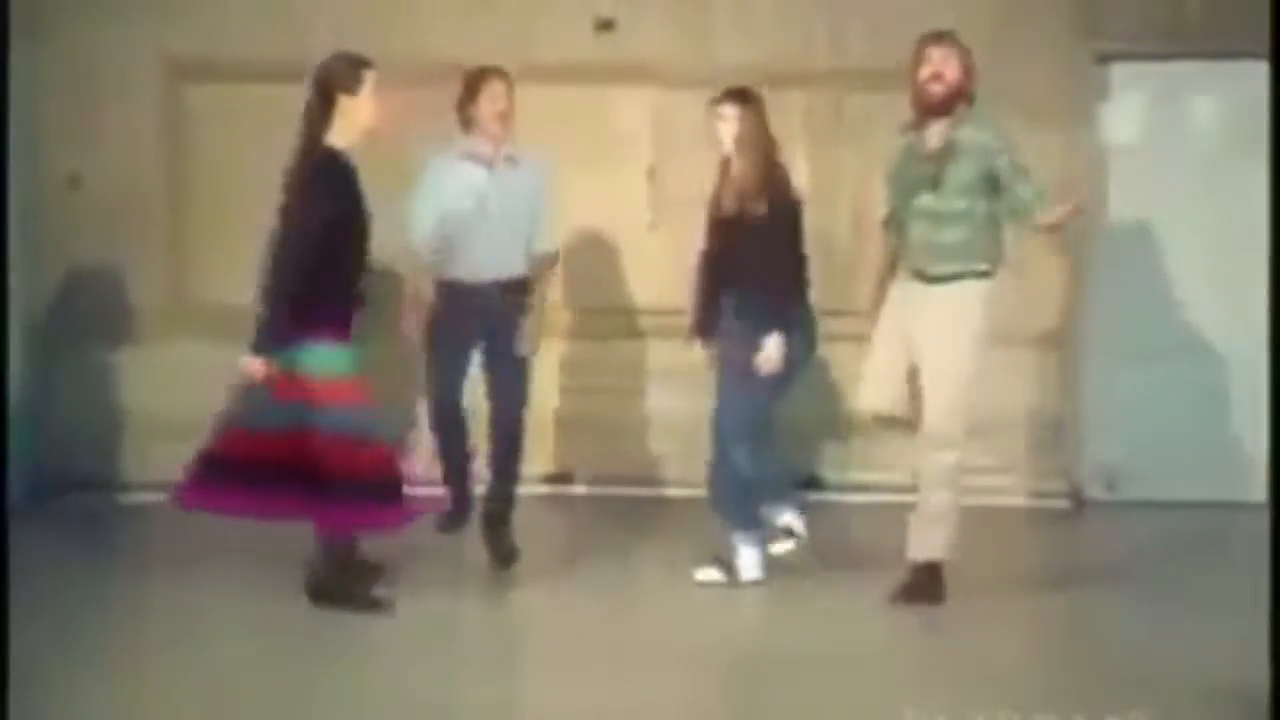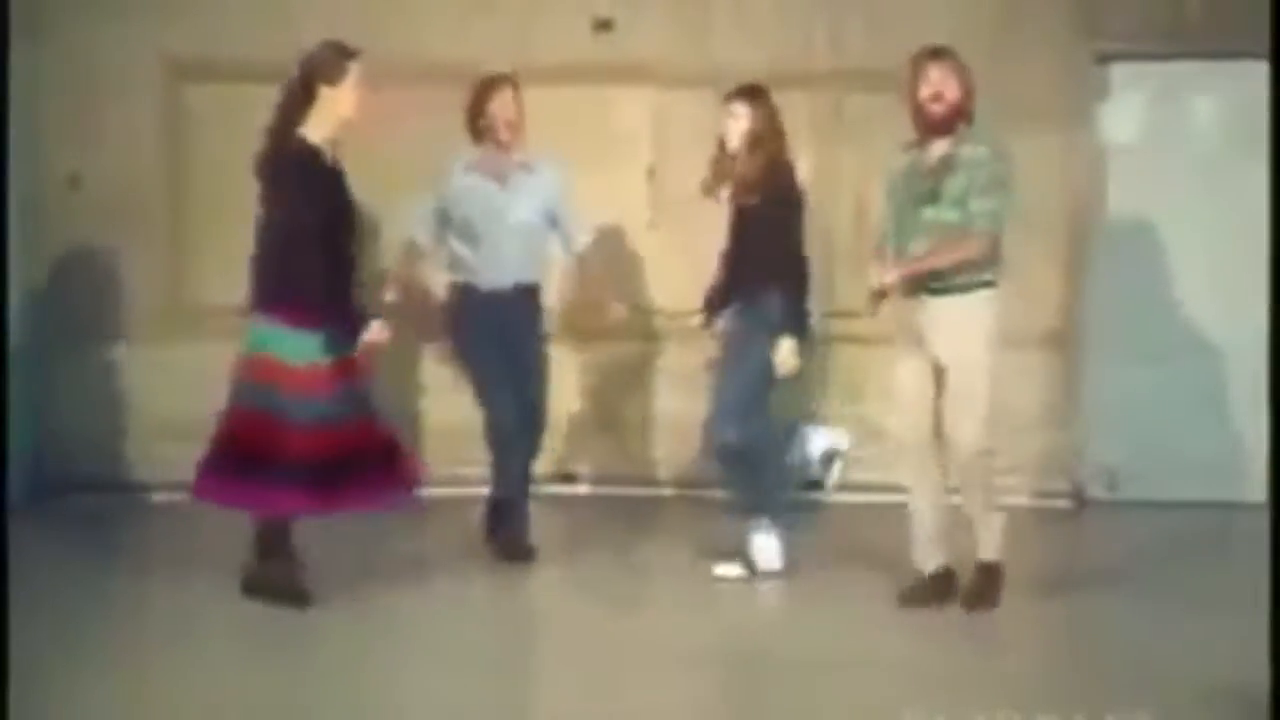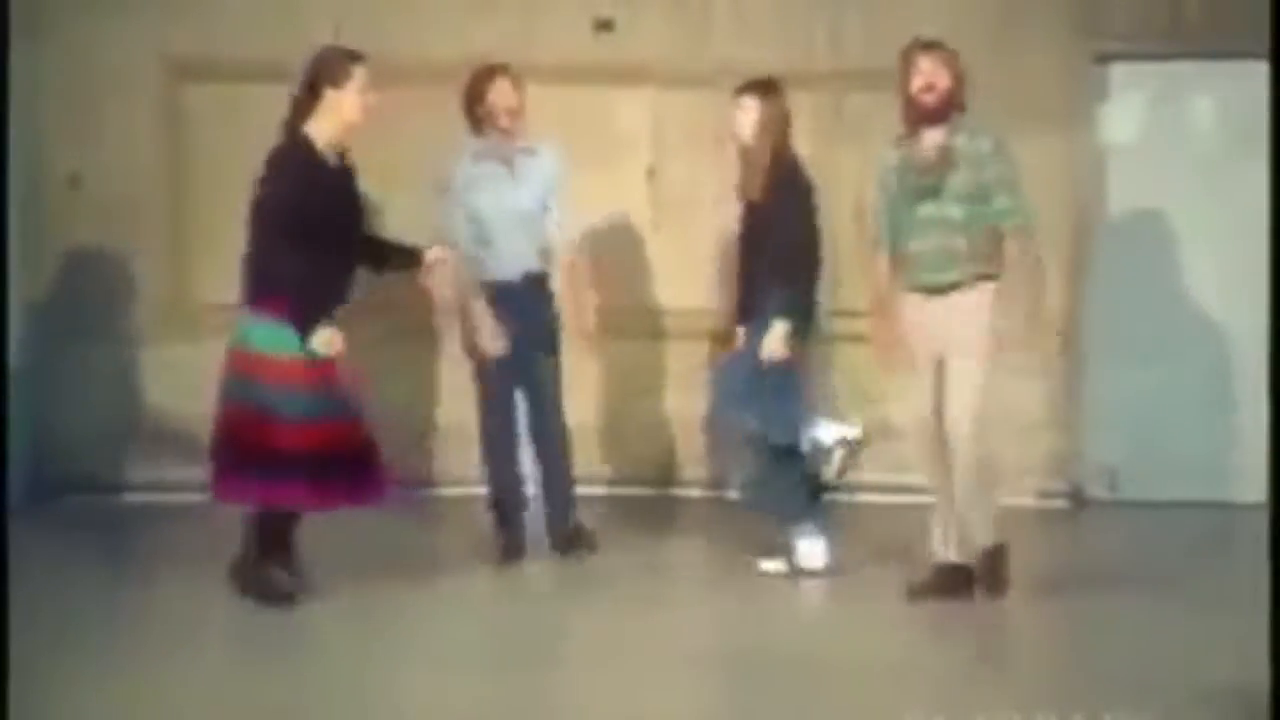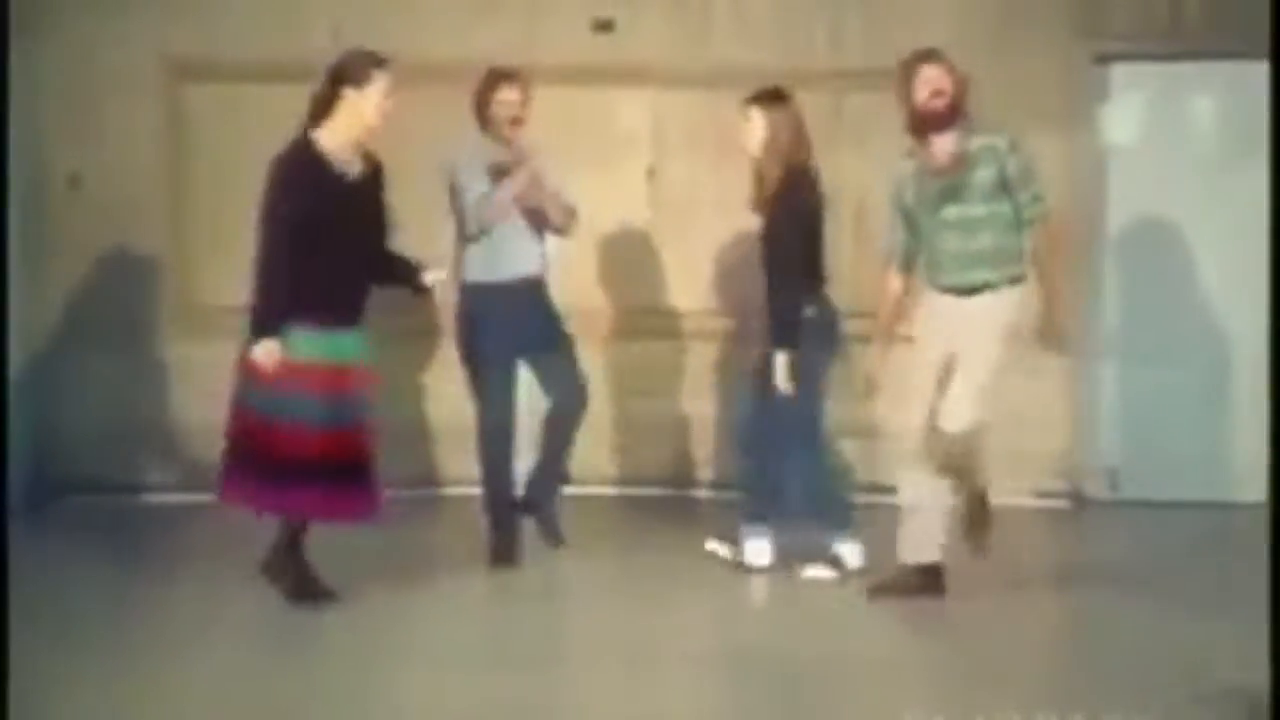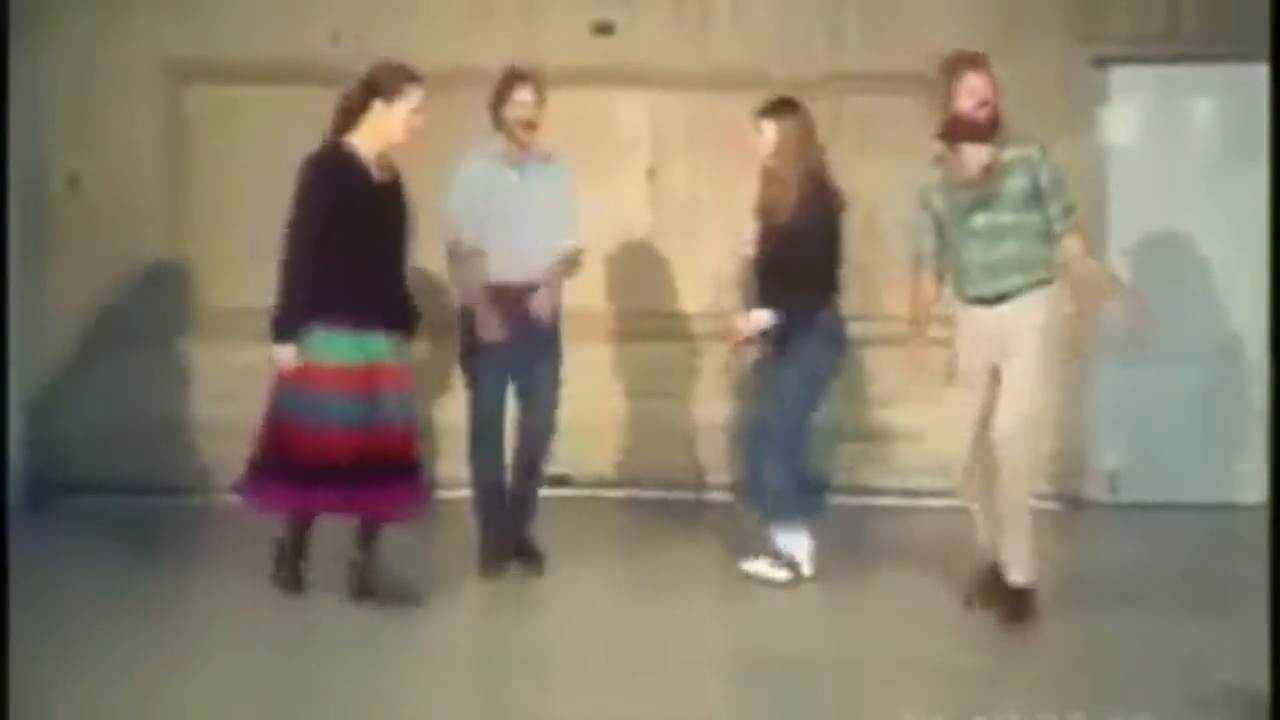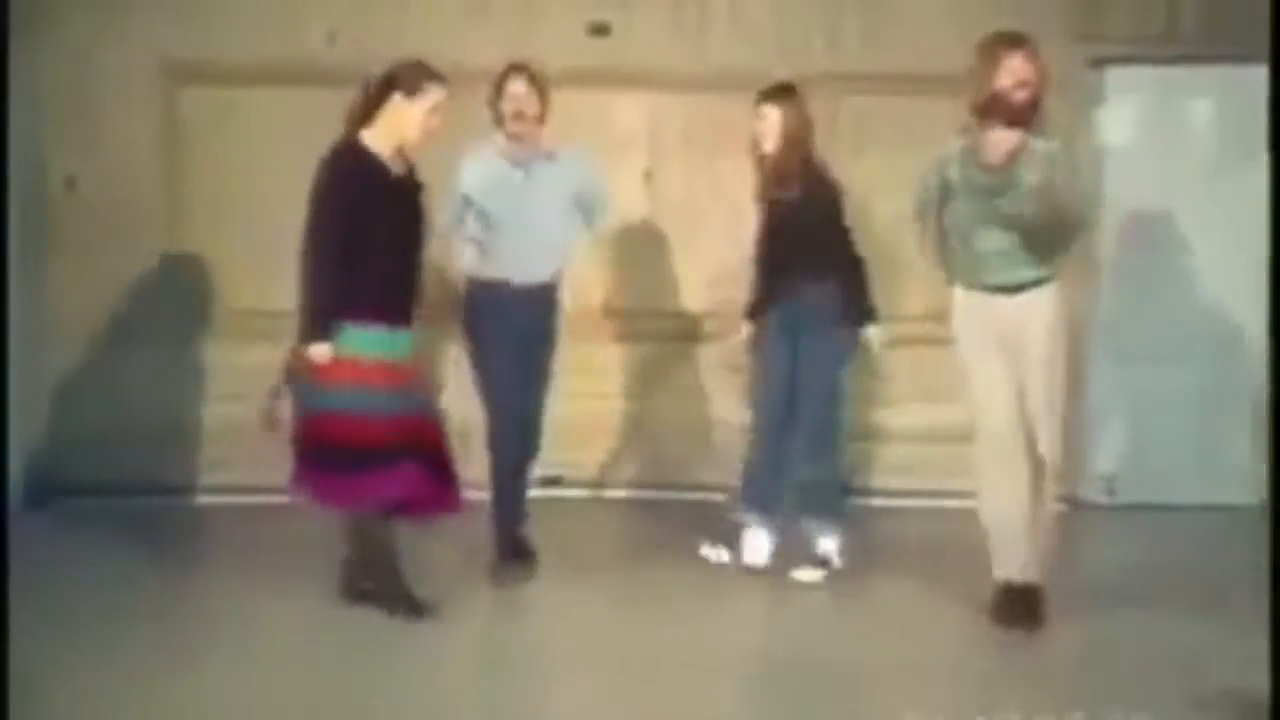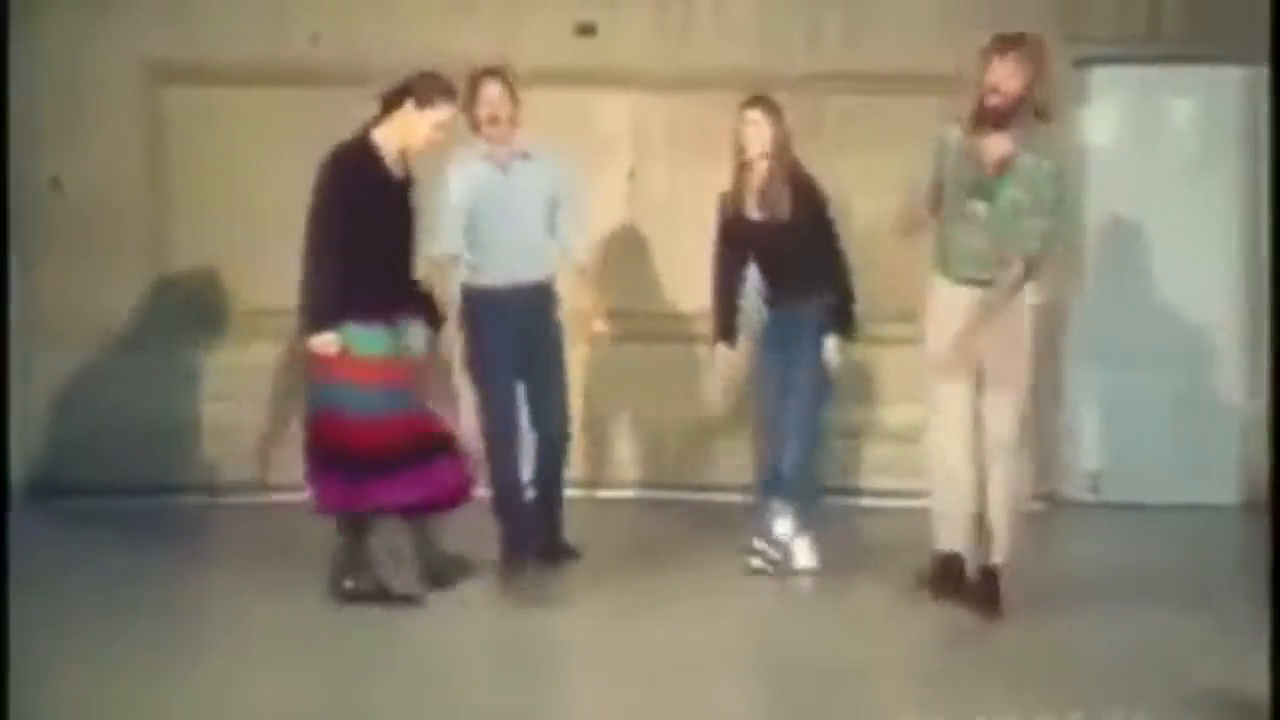
dt=0.3s
person 1, frame 1
left shoulder: (987, 142)
right shoulder: (908, 146)
left elbow: (1030, 210)
left wrist: (1072, 209)
right wrist: (879, 299)
left hip: (959, 297)
right hip: (906, 291)
left knee: (940, 428)
right knee: (877, 401)
left ankle: (929, 564)
person 1, frame 2
left shoulder: (985, 157)
right shoulder: (905, 168)
left elbow: (981, 242)
right elbow: (891, 245)
left wrist: (908, 268)
right wrist: (886, 275)
left hip: (968, 308)
right hip: (915, 312)
left knee: (966, 439)
right knee: (911, 439)
left ankle: (989, 557)
right ankle: (933, 568)
person 1, frame 3
left shoulder: (984, 149)
right shoulder: (895, 162)
left elbow: (1016, 234)
right elbow: (886, 249)
right wrist: (884, 319)
left hip: (969, 304)
right hip: (918, 306)
left knee: (963, 428)
right knee: (931, 435)
left ankle: (985, 545)
right ankle: (952, 560)
person 1, frame 4
left shoulder: (1000, 149)
right shoulder: (908, 178)
left elbow: (1038, 225)
right elbow: (899, 263)
left wrist: (1050, 301)
right wrist: (880, 341)
left hip: (994, 304)
right hip: (939, 308)
left knee: (952, 424)
right knee: (908, 429)
left ankle: (972, 487)
right ankle: (921, 561)
person 1, frame 5
left shoulder: (1030, 160)
right shoulder: (935, 183)
left elbow: (1066, 236)
right elbow: (928, 264)
left wrist: (1112, 286)
right wrist: (919, 331)
left hip: (1027, 313)
right hip: (972, 320)
left knee: (1013, 436)
right knee: (964, 445)
left ankle: (1019, 578)
right ankle: (999, 557)
person 1, frame 6
left shoulder: (1048, 154)
right shoulder: (955, 155)
left elbow: (1062, 238)
right elbow: (927, 216)
left wrist: (1062, 210)
right wrist: (950, 261)
left hip: (1037, 304)
right hip: (975, 306)
left knee: (1045, 441)
right knee: (999, 433)
left ankle: (1028, 573)
right ankle: (1013, 579)
person 1, frame 7
left shoulder: (1040, 167)
right shoulder: (953, 141)
left elbow: (1027, 256)
left wrist: (985, 318)
right wrist: (918, 216)
left hip: (1004, 305)
right hip: (948, 296)
left knee: (1003, 434)
right knee: (948, 424)
left ankle: (992, 562)
right ankle: (950, 554)
person 2, frame 1
left shoulder: (326, 168)
right shoulder: (330, 173)
right elbow: (296, 261)
right wrist: (266, 342)
left hip: (309, 332)
right hip: (313, 337)
left knee: (310, 447)
right knee: (342, 446)
left ankle: (339, 560)
right ankle: (334, 573)
person 2, frame 2
left shoulder: (323, 161)
right shoulder: (291, 162)
right elbow: (303, 255)
left wrist: (352, 317)
right wrist: (357, 323)
left hip: (322, 323)
right hip: (292, 323)
left knee: (309, 439)
right knee: (293, 441)
left ankle: (271, 558)
right ankle: (271, 562)
person 2, frame 3
left shoulder: (336, 162)
right shoulder: (292, 160)
right elbow: (271, 249)
left wrist: (414, 258)
right wrist: (310, 323)
left hip: (314, 320)
right hip: (282, 321)
left knee: (311, 436)
right knee: (286, 434)
left ankle: (273, 549)
right ankle: (254, 560)
person 2, frame 4
left shoulder: (370, 170)
right shoulder: (297, 164)
right elbow: (275, 251)
left wrist: (416, 275)
right wrist: (267, 331)
left hip: (344, 328)
right hip: (299, 328)
left knee: (334, 445)
right knee: (295, 446)
left ankle: (291, 552)
right ankle: (289, 559)
person 2, frame 5
left shoulder: (390, 177)
right shoulder: (327, 168)
right elbow: (301, 253)
left wrist: (407, 322)
right wrist: (287, 333)
left hip: (377, 335)
right hip: (329, 332)
left knee: (384, 451)
right knee: (319, 447)
left ankle: (367, 566)
right ankle: (292, 549)
person 2, frame 6
left shoulder: (406, 174)
right shoulder: (345, 165)
right elbow: (320, 249)
right wrist: (318, 330)
left hip: (390, 328)
right hip: (351, 330)
left knee: (391, 446)
right knee: (378, 445)
left ankle: (367, 568)
right ankle: (379, 570)
person 2, frame 7
left shoulder: (399, 173)
right shoulder: (349, 163)
right elbow: (322, 246)
left wrist: (425, 314)
right wrist: (320, 321)
left hip: (384, 327)
right hip: (352, 330)
left knee: (384, 445)
right knee: (372, 444)
left ankle: (357, 569)
person 3, frame 1
left shoulder: (531, 171)
right shoulder: (442, 168)
left elbow: (543, 248)
right elbow: (422, 243)
left wrist: (532, 312)
right wrist: (415, 309)
left hip: (510, 300)
right hip: (455, 298)
left knee: (509, 417)
right knee: (444, 405)
left ankle: (498, 522)
right ankle: (459, 495)
person 3, frame 2
left shoulder: (546, 177)
right shoulder: (457, 179)
left elbow: (574, 239)
right elbow: (423, 238)
right wrist: (397, 286)
left hip: (523, 305)
right hip: (473, 306)
left knee: (530, 417)
right knee: (505, 416)
left ankle: (503, 512)
right ankle: (509, 523)
person 3, frame 3
left shoulder: (545, 160)
right shoulder: (464, 170)
left elbow: (557, 228)
right elbow: (462, 246)
left wrist: (572, 274)
right wrist: (477, 310)
left hip: (534, 293)
right hip: (488, 297)
left knee: (548, 409)
right knee: (498, 414)
left ankle: (563, 524)
right ankle: (509, 524)
person 3, frame 4
left shoulder: (535, 162)
right shoulder: (466, 165)
left elbow: (566, 222)
right elbow: (473, 221)
left wrist: (539, 181)
right wrist: (515, 182)
left hip: (531, 295)
right hip: (484, 300)
left knee: (571, 394)
right knee: (496, 417)
left ankle: (539, 495)
right ankle: (503, 529)
person 3, frame 5
left shoulder: (557, 171)
right shoulder: (473, 170)
left elbow: (570, 248)
right elbow: (459, 251)
left wrist: (552, 286)
right wrist: (481, 308)
left hip: (537, 306)
right hip: (488, 305)
left knee: (539, 421)
right knee: (487, 421)
left ankle: (518, 529)
right ankle: (492, 535)
person 3, frame 6
left shoulder: (571, 167)
right shoulder: (475, 166)
left elbow: (600, 220)
right elbow: (446, 228)
left hip: (540, 302)
right hip: (491, 301)
left knee: (526, 421)
right knee: (506, 420)
left ankle: (511, 527)
right ankle: (509, 545)
person 3, frame 7
left shoulder: (545, 167)
right shoulder: (459, 172)
left elbow: (569, 241)
right elbow: (444, 252)
left hip: (538, 303)
right hip: (487, 305)
left knee: (553, 422)
right knee: (500, 426)
left ankle: (546, 531)
right ankle: (516, 540)
person 4, frame 1
left shoulder: (773, 191)
right shoulder: (728, 191)
left elbow: (792, 264)
right elbow: (713, 263)
left wrist: (779, 332)
right wrist: (704, 329)
left hip: (779, 327)
right hip: (738, 325)
left knee: (737, 426)
right knee: (735, 432)
left ankle: (782, 514)
right ankle: (746, 556)
person 4, frame 2
left shoulder: (776, 185)
right shoulder: (744, 185)
left elbow: (792, 264)
left wrist: (791, 334)
right wrist: (711, 308)
left hip: (771, 320)
right hip: (747, 319)
left knee: (731, 423)
right knee: (741, 432)
right ankle: (764, 547)
person 4, frame 3
left shoulder: (785, 177)
right shoulder: (761, 178)
left elbow: (801, 253)
left wrist: (786, 320)
right wrist: (744, 320)
left hip: (780, 312)
right hip: (764, 312)
left knee: (735, 396)
right knee: (770, 431)
right ankle: (806, 546)
person 4, frame 4
left shoulder: (792, 190)
right shoulder: (787, 188)
left elbow: (792, 272)
left wrist: (783, 347)
left hip: (802, 324)
right hip: (797, 323)
left knee: (795, 435)
right knee: (764, 432)
left ankle: (843, 547)
right ankle: (757, 543)
person 4, frame 5
left shoulder: (817, 199)
right shoulder: (782, 197)
left elbow: (819, 275)
left wrist: (771, 314)
right wrist: (762, 328)
left hip: (813, 332)
right hip: (789, 332)
left knee: (775, 433)
right knee: (760, 433)
left ankle: (793, 547)
right ankle: (790, 540)
person 4, frame 6
left shoulder: (812, 182)
right shoulder: (771, 186)
left elbow: (841, 250)
left wrist: (864, 315)
right wrist: (756, 314)
left hip: (822, 309)
right hip: (783, 311)
left knee: (816, 426)
right knee: (770, 423)
left ankle: (827, 543)
right ankle: (756, 537)
person 4, frame 7
left shoulder: (802, 192)
right shoulder: (734, 203)
left elbow: (832, 262)
right elbow: (728, 270)
left wrist: (836, 329)
right wrist: (724, 334)
left hip: (815, 316)
right hip: (780, 318)
left knee: (797, 426)
right knee: (778, 429)
left ankle: (786, 530)
right ankle: (796, 541)
